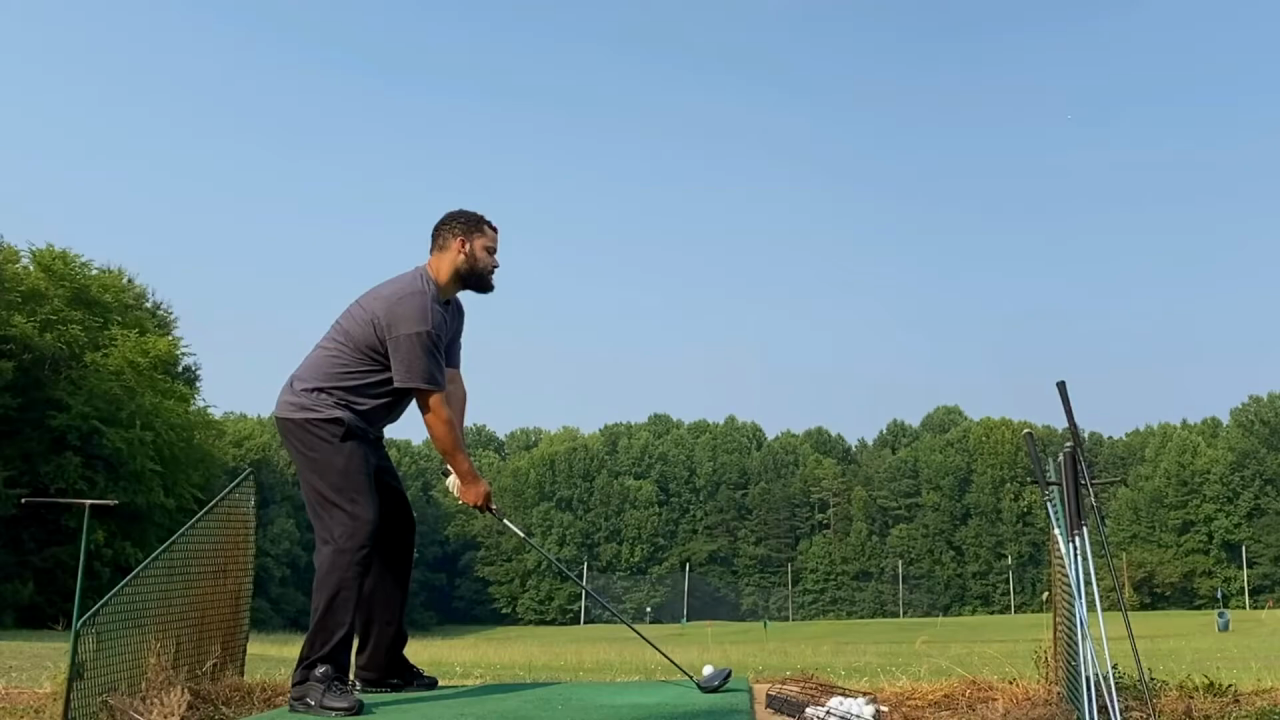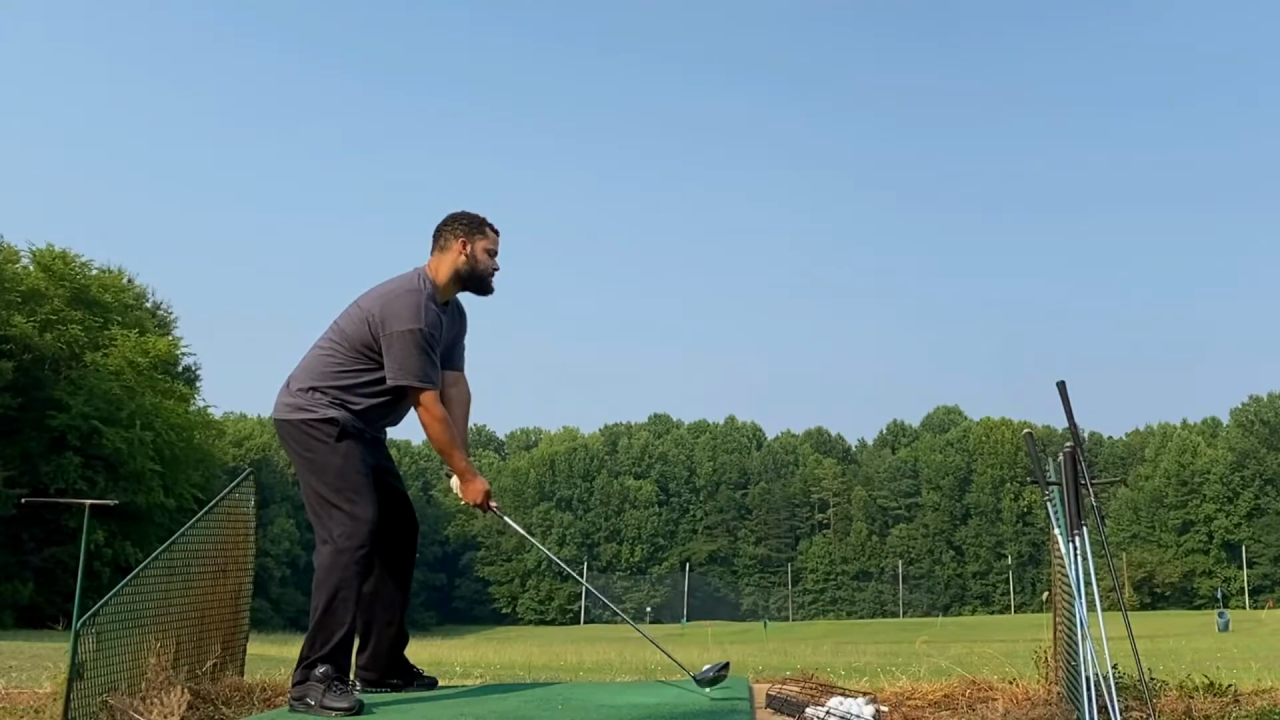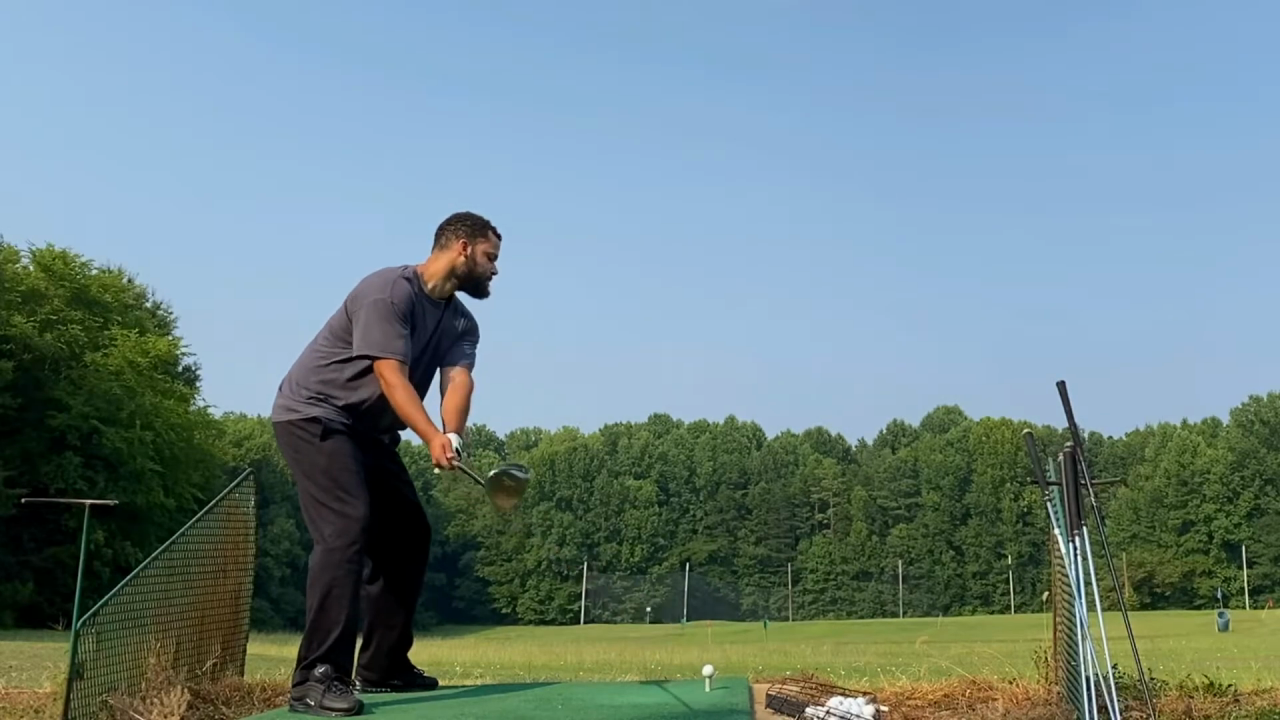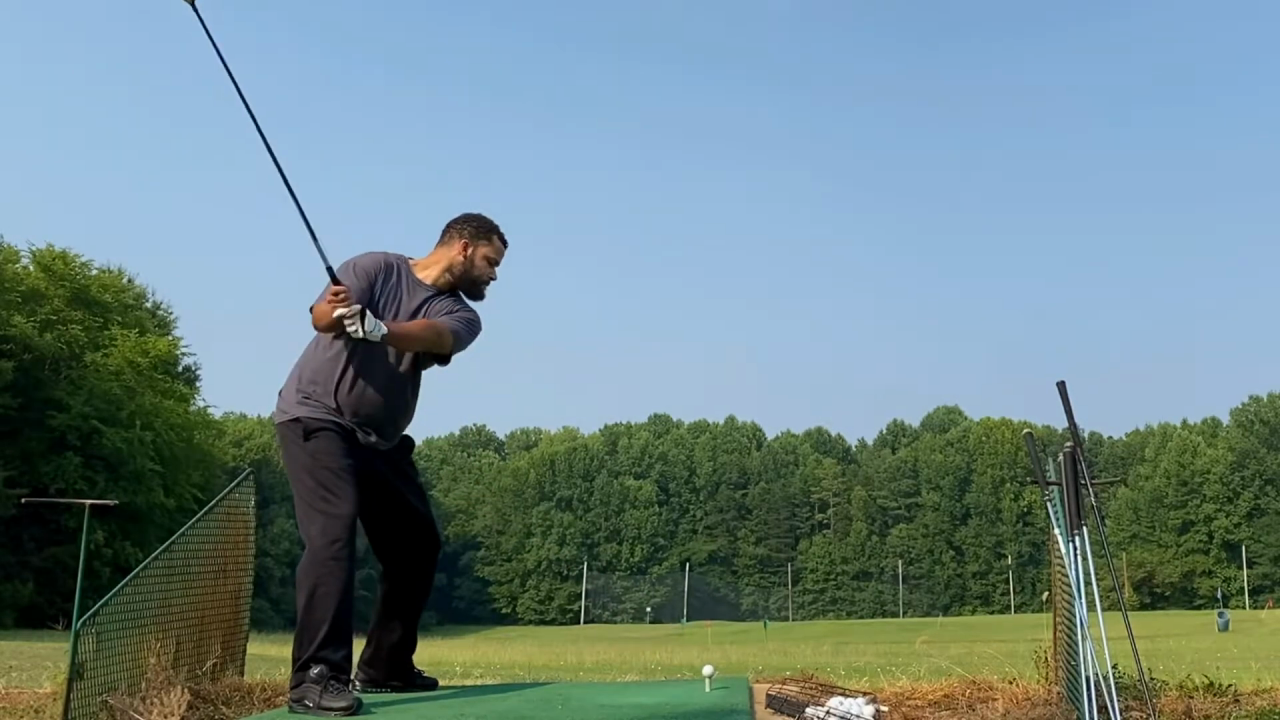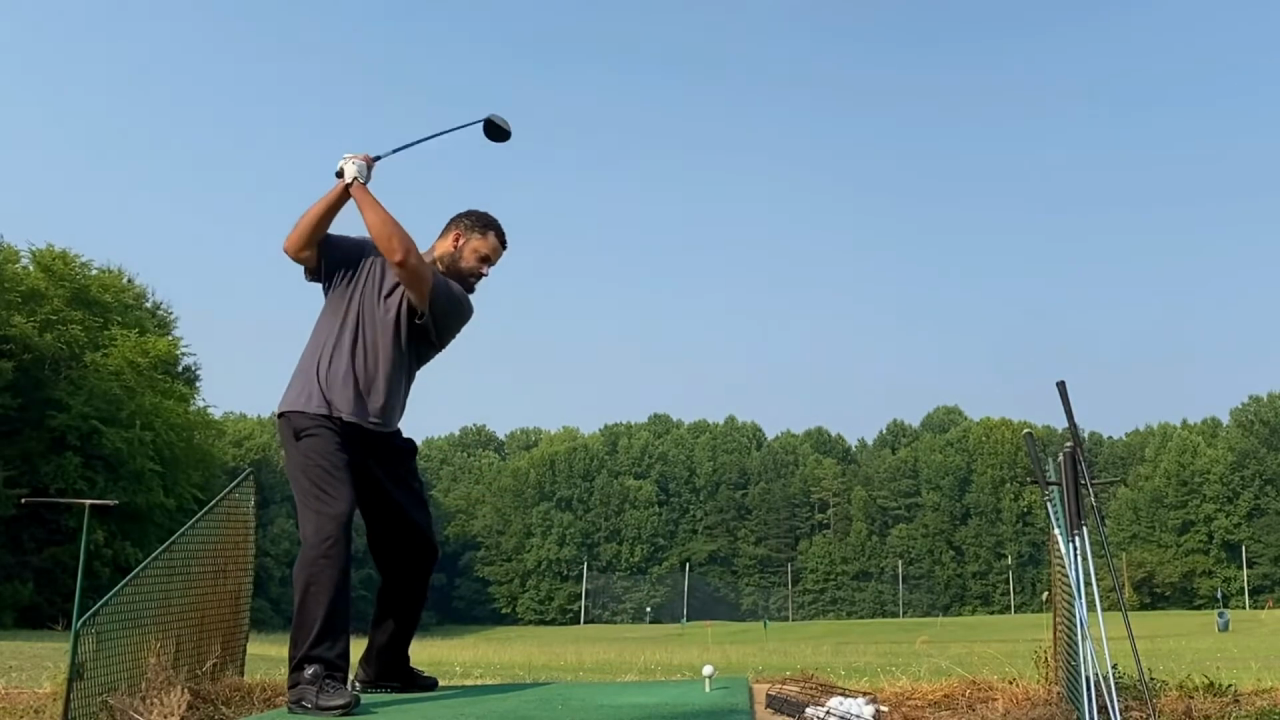
dt=1s
person 1, frame 1
left shoulder: (449, 307)
right shoulder: (414, 308)
left elbow: (453, 389)
right elbow: (433, 408)
left wrist: (459, 468)
right wrist: (469, 477)
left hip: (355, 425)
right hip: (318, 417)
left knee: (395, 529)
right knee: (353, 530)
left ankle: (381, 665)
right ankle: (316, 677)
person 1, frame 2
left shoulder: (451, 312)
right shoulder: (409, 307)
left elbow: (455, 388)
right elbow: (428, 406)
left wrist: (463, 467)
right wrist: (467, 476)
left hip: (358, 426)
right hip: (317, 417)
left knee: (397, 530)
right knee: (353, 531)
left ankle: (380, 665)
right ankle: (316, 677)
person 1, frame 3
left shoulder: (462, 324)
right shoulder: (390, 289)
left elbow: (458, 381)
right elbow: (390, 374)
left wrist: (452, 437)
right wrist: (430, 436)
left hip: (369, 432)
right hip: (314, 417)
left knee: (407, 536)
right knee: (347, 528)
left ankle: (382, 665)
right ankle: (317, 676)
person 1, frame 4
left shoulder: (462, 318)
right shoulder: (376, 268)
left elbow: (429, 336)
right elbow: (322, 318)
left wrist: (376, 328)
right wrist: (334, 311)
left hip: (381, 438)
right hip: (315, 419)
left knee: (418, 545)
right knee: (334, 530)
left ankle: (384, 666)
right ankle: (315, 677)
person 1, frame 5
left shoulder: (455, 307)
right shoulder: (359, 258)
left elbow: (402, 257)
right elbow: (296, 246)
left wrist: (361, 186)
right wrist: (344, 187)
left hip: (379, 433)
right hip: (315, 417)
left knee: (414, 548)
right knee: (329, 528)
left ankle: (384, 666)
